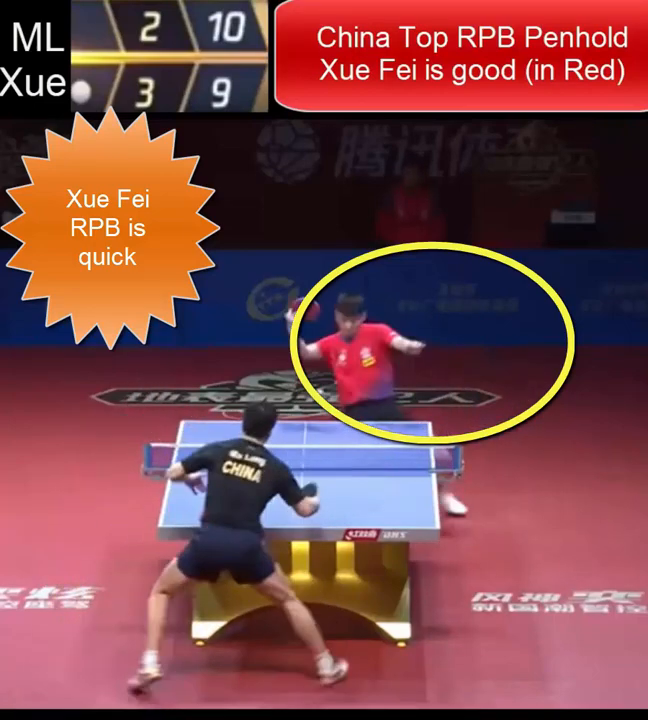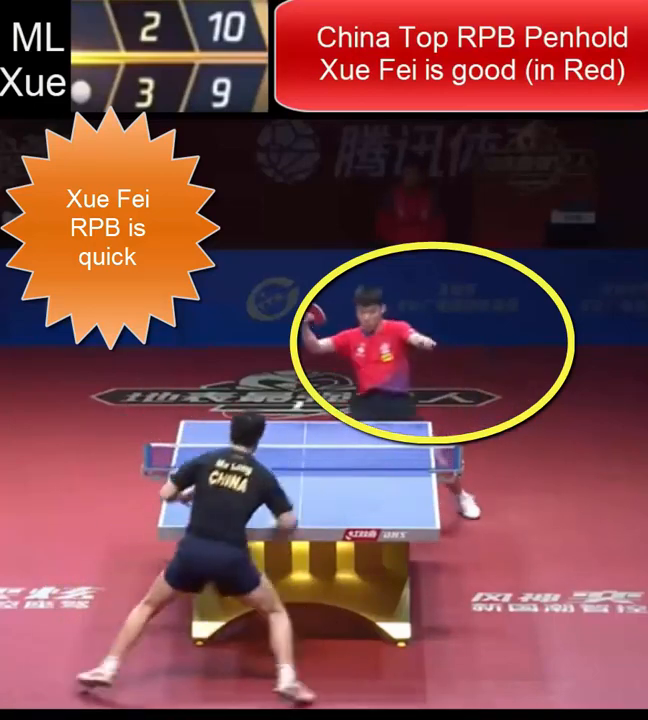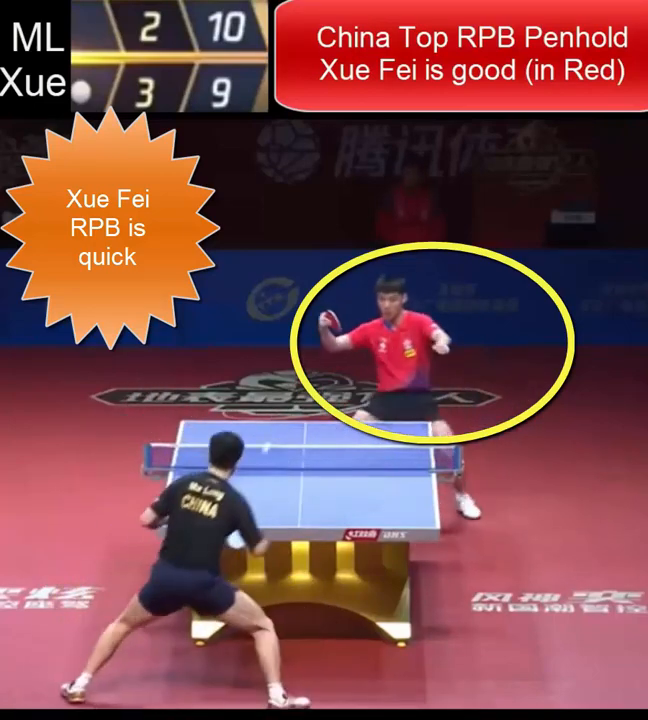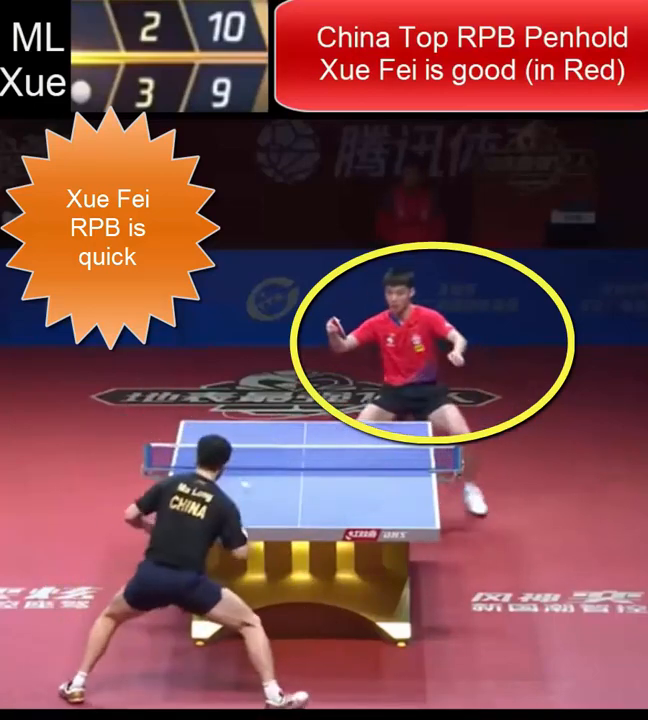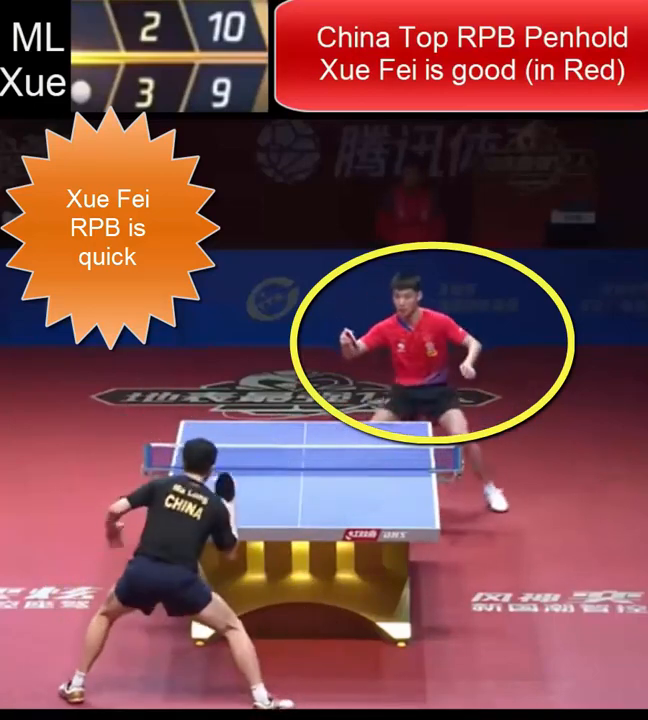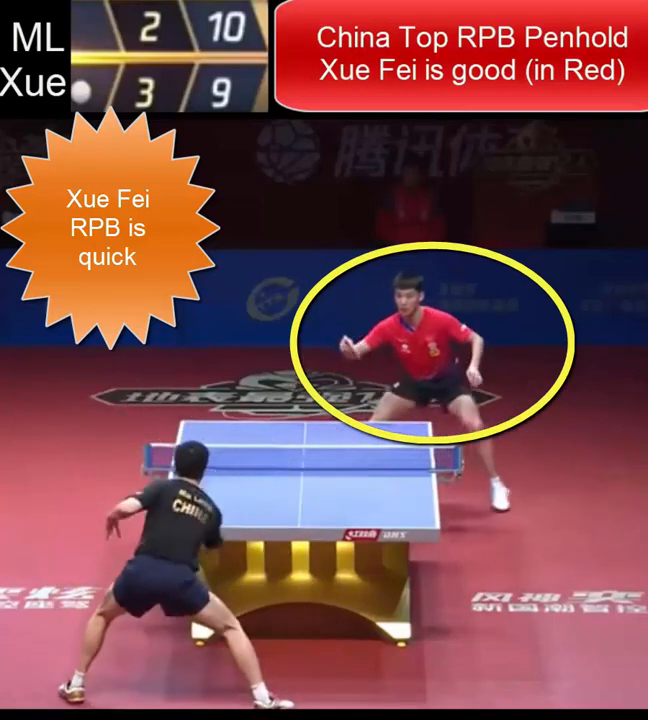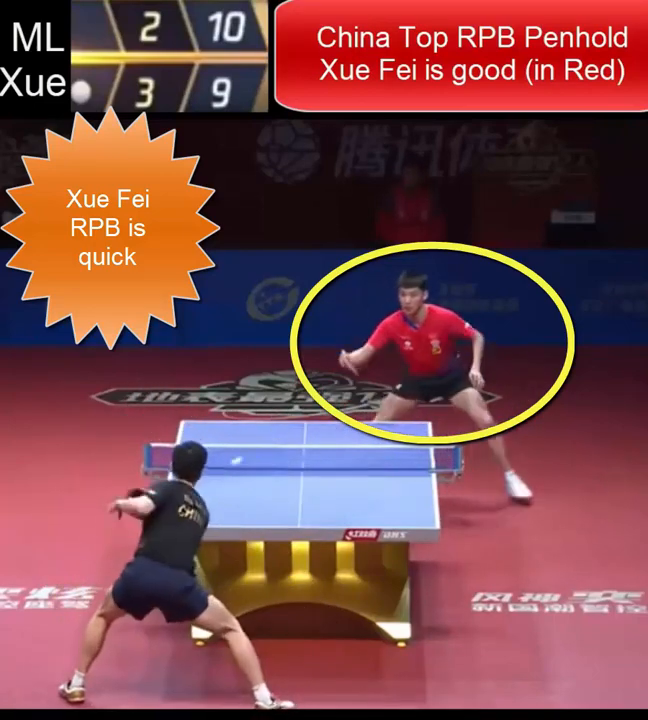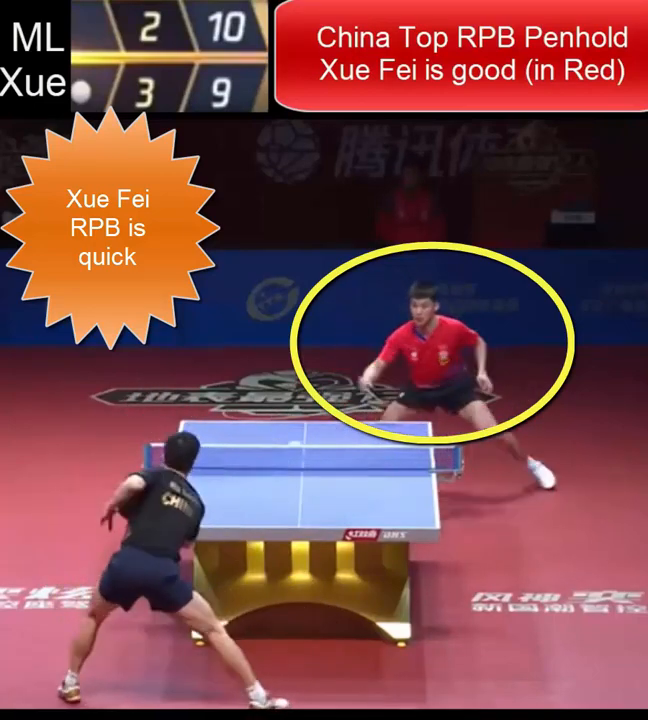
dt=0.1s
person 1, frame 1
left shoulder: (218, 449)
right shoulder: (277, 467)
left elbow: (172, 473)
right elbow: (305, 510)
left wrist: (190, 478)
right wrist: (315, 499)
left hip: (209, 541)
right hip: (247, 544)
left knee: (160, 592)
right knee: (288, 600)
left ankle: (150, 666)
right ankle: (327, 666)
person 1, frame 2
left shoulder: (204, 461)
right shoulder: (263, 477)
left elbow: (166, 494)
right elbow: (288, 523)
left wrist: (189, 495)
right wrist: (288, 522)
left hip: (192, 552)
right hip: (230, 560)
left knee: (148, 605)
right knee: (276, 612)
left ankle: (106, 670)
right ankle: (286, 682)
person 1, frame 3
left shoulder: (181, 485)
right shoulder: (236, 502)
left elbow: (146, 521)
right elbow: (259, 549)
right wrist: (259, 536)
left hip: (166, 575)
right hip: (203, 582)
left knee: (124, 624)
right knee: (263, 627)
left ankle: (81, 685)
right ankle: (278, 697)
person 1, frame 4
left shoulder: (168, 485)
right shoulder: (223, 504)
left elbow: (131, 516)
right elbow: (240, 553)
left wrist: (149, 526)
right wrist: (239, 528)
left hip: (150, 575)
right hip: (189, 582)
left knee: (109, 617)
right knee: (251, 624)
left ankle: (77, 684)
right ankle: (274, 696)
person 1, frame 5
left shoulder: (161, 485)
right shoulder: (216, 506)
left elbow: (116, 508)
right elbow: (231, 552)
left wrist: (111, 530)
right wrist: (230, 519)
left hip: (140, 571)
right hip: (181, 580)
left knee: (104, 615)
right knee: (233, 628)
left ankle: (76, 685)
right ankle: (262, 699)
person 1, frame 6
left shoulder: (163, 487)
right shoulder: (211, 509)
left elbow: (128, 507)
right elbow: (212, 545)
left wrist: (112, 516)
left hip: (141, 572)
right hip: (180, 580)
left knee: (101, 615)
right knee: (232, 628)
left ankle: (76, 685)
right ankle: (263, 698)
person 1, frame 7
left shoulder: (168, 489)
right shoulder: (203, 509)
left elbow: (141, 506)
left wrist: (120, 503)
left hip: (140, 575)
right hip: (179, 584)
left knee: (102, 616)
right knee: (231, 630)
left ankle: (76, 685)
right ankle: (264, 699)
person 1, frame 8
left shoulder: (156, 476)
right shoulder: (194, 500)
left elbow: (132, 483)
left wrist: (112, 505)
left hip: (124, 565)
right hip: (163, 575)
left knee: (93, 617)
right knee: (214, 631)
left ankle: (71, 685)
right ankle: (258, 696)
person 2, frame 1
left shoulder: (377, 332)
right shoulder: (330, 344)
left elbow: (400, 343)
right elbow: (304, 353)
left wrist: (410, 346)
right wrist: (293, 329)
left hip: (384, 406)
right hip: (351, 412)
left ankle: (445, 495)
person 2, frame 2
left shoulder: (398, 328)
right shoulder: (350, 338)
left elbow: (417, 339)
right elbow: (315, 347)
left wrist: (424, 342)
right wrist: (305, 326)
left hip: (400, 402)
right hip: (365, 405)
left ankle: (461, 497)
person 2, frame 3
left shoulder: (419, 321)
right shoulder: (370, 330)
left elbow: (441, 337)
right elbow: (333, 346)
left wrist: (442, 343)
right wrist: (324, 329)
left hip: (418, 398)
right hip: (385, 399)
left ankle: (462, 496)
person 2, frame 4
left shoulder: (428, 317)
right shoulder: (376, 324)
left elbow: (458, 338)
right elbow: (343, 345)
left wrist: (456, 351)
right wrist: (334, 335)
left hip: (427, 389)
right hip: (392, 391)
left knee: (462, 434)
left ankle: (470, 488)
person 2, frame 5
left shoulder: (439, 321)
right shoulder: (386, 328)
left elbow: (473, 343)
right elbow: (353, 353)
left wrist: (468, 362)
right wrist: (346, 344)
left hip: (439, 390)
right hip: (404, 392)
left ankle: (490, 488)
person 2, frame 6
left shoulder: (440, 320)
right shoulder: (387, 327)
left elbow: (476, 340)
right elbow: (358, 350)
left wrist: (473, 367)
right wrist: (348, 349)
left hip: (448, 380)
right hip: (413, 381)
left knee: (474, 426)
right knee: (375, 423)
left ankle: (496, 484)
person 2, frame 7
left shoulder: (444, 317)
right shoulder: (392, 324)
left elbow: (477, 337)
right elbow: (365, 352)
left wrist: (475, 367)
right wrist: (350, 358)
left hip: (451, 375)
right hip: (416, 379)
left knee: (485, 420)
left ankle: (509, 476)
person 2, frame 8
left shoulder: (454, 328)
right shoulder: (400, 336)
left elbow: (479, 343)
right elbow: (378, 366)
left wrist: (482, 371)
right wrist: (367, 377)
left hip: (455, 385)
right hip: (420, 389)
left knee: (492, 430)
left ankle: (530, 464)
